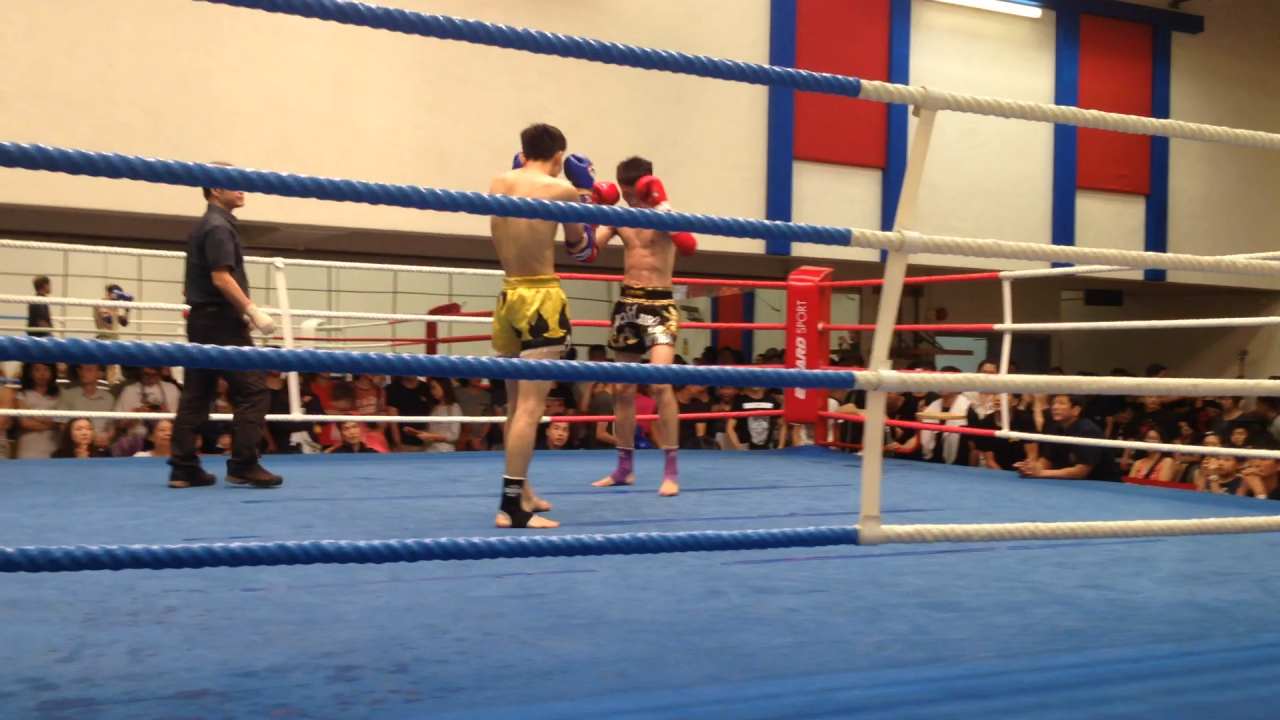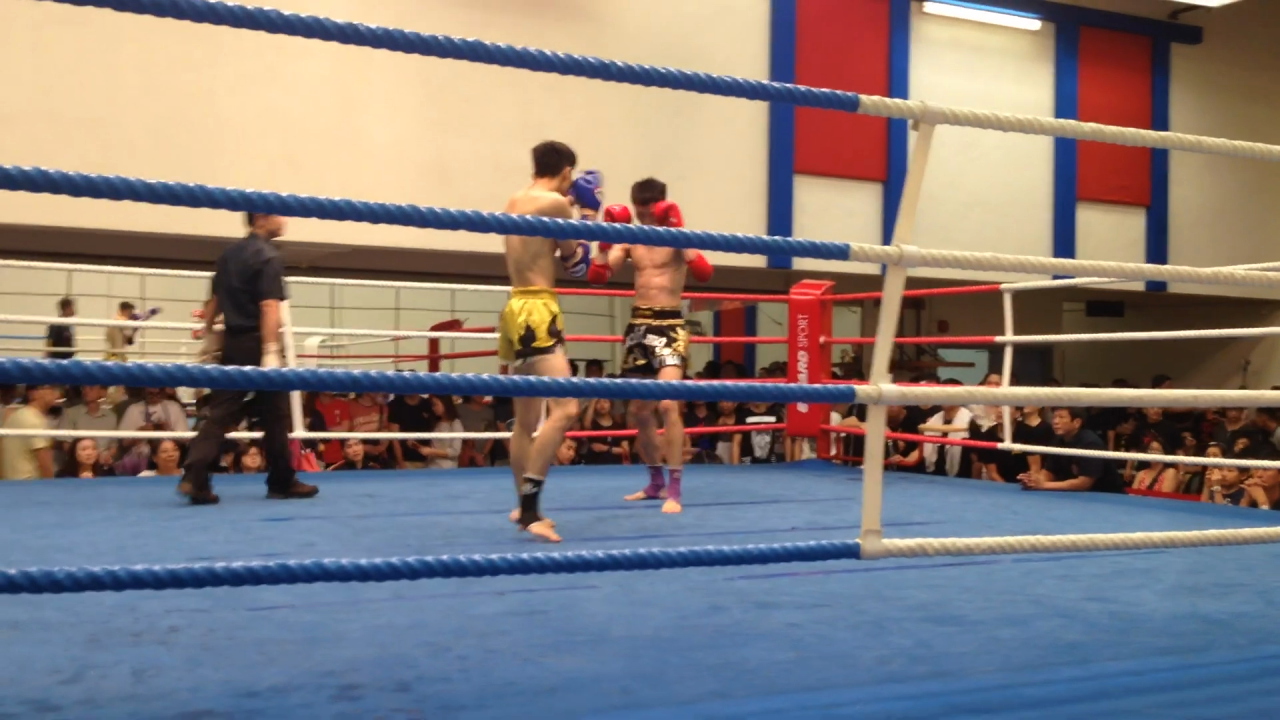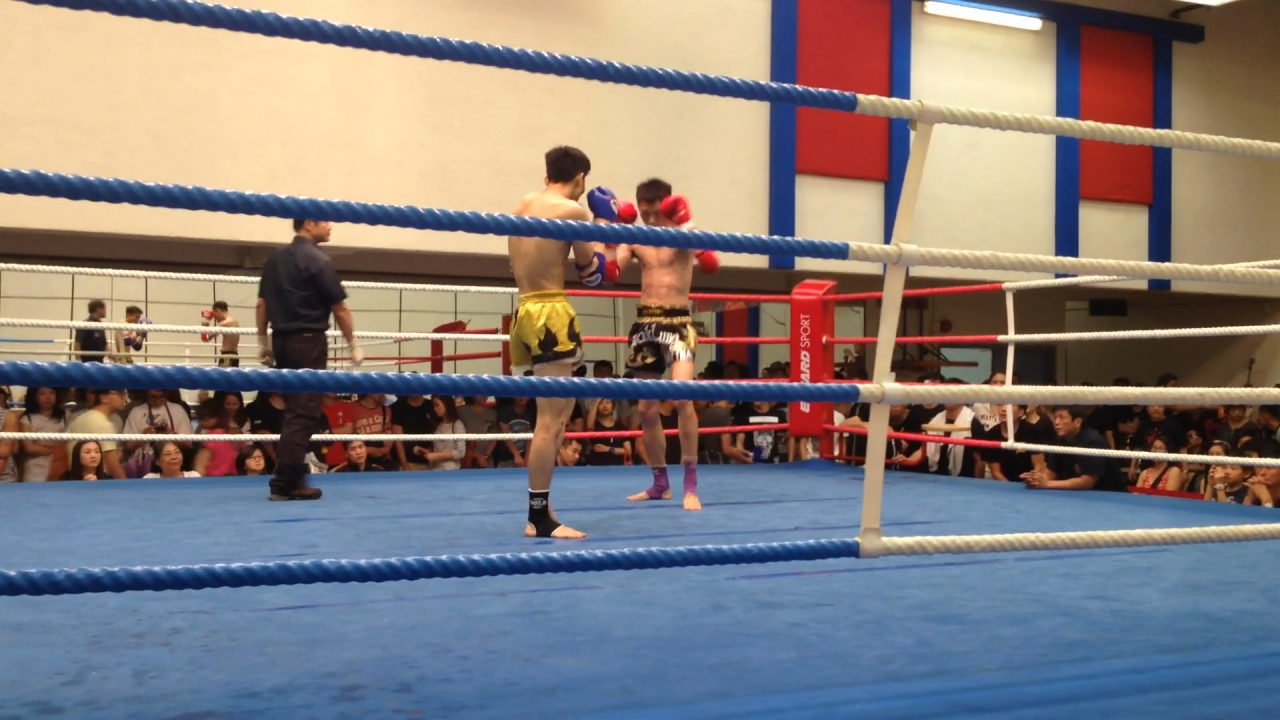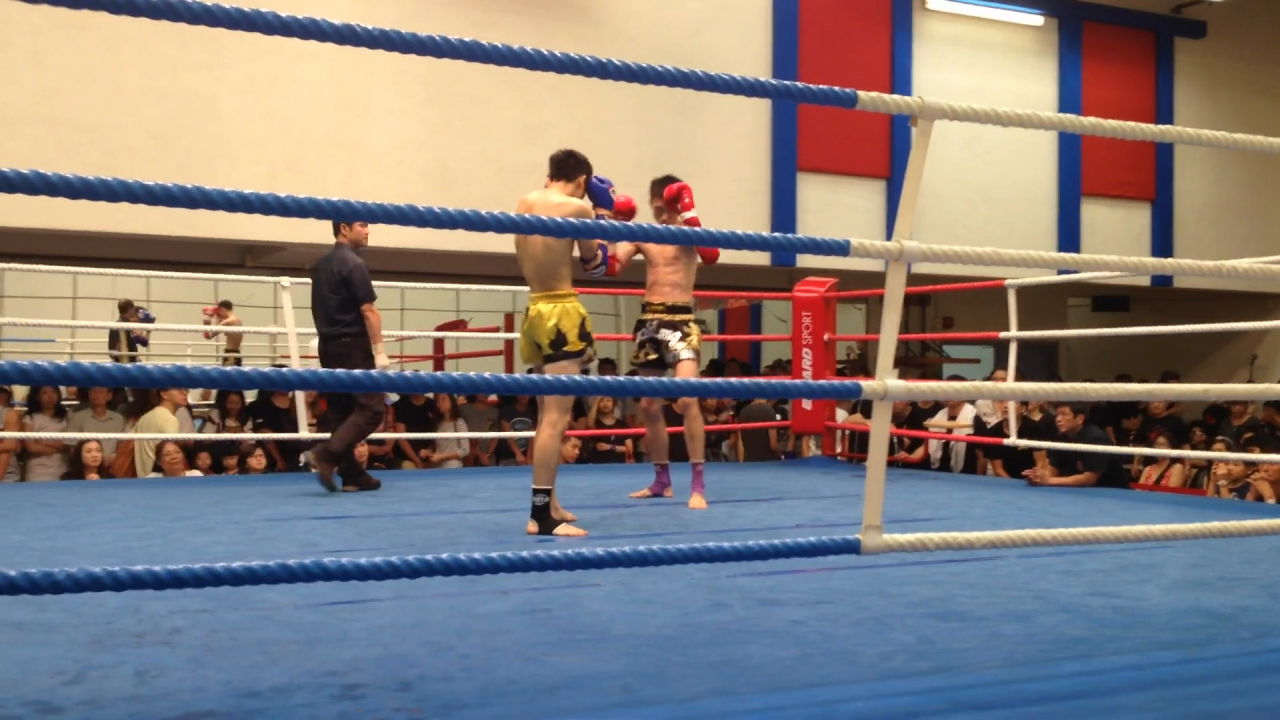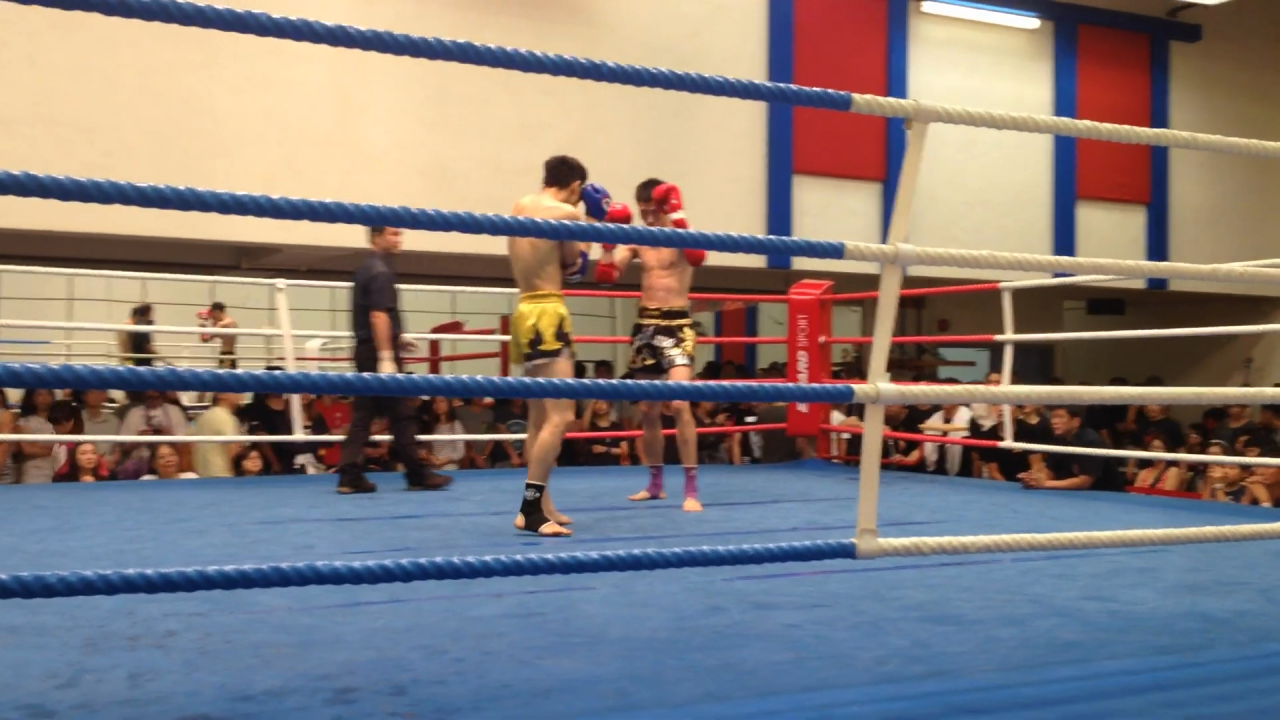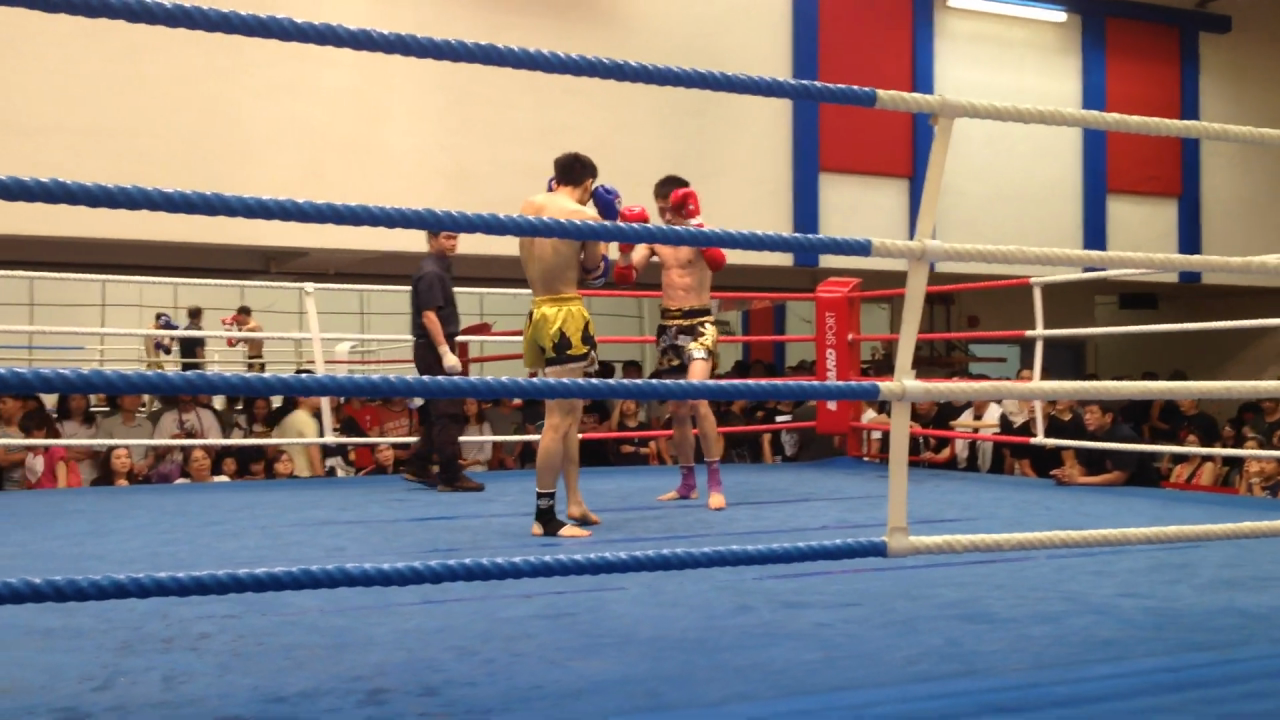
dt=0.4s
person 1, frame 1
left shoulder: (500, 183)
right shoulder: (561, 189)
right elbow: (582, 248)
right wrist: (583, 191)
left hip: (510, 296)
right hip: (541, 298)
left knee: (517, 405)
right knee: (530, 407)
left ankle: (521, 491)
right ankle: (511, 507)
person 1, frame 2
left shoulder: (516, 200)
right shoulder: (555, 203)
right elbow: (578, 264)
right wrist: (588, 212)
left hip: (517, 309)
right hip: (536, 311)
left knee: (525, 421)
right knee: (565, 409)
left ankle: (527, 506)
right ankle: (528, 502)
person 1, frame 3
left shoulder: (525, 203)
right shoulder: (573, 211)
right elbow: (593, 274)
left hip: (527, 312)
right hip: (551, 314)
left knee: (556, 414)
right knee: (550, 421)
left ankle: (539, 507)
right ankle: (538, 517)
person 1, frame 4
left shoulder: (526, 202)
right shoulder: (578, 208)
right elbow: (596, 265)
right wrist: (602, 212)
left hip: (536, 312)
right hip: (562, 313)
left knee: (547, 417)
right knee: (556, 419)
left ankle: (548, 504)
right ankle: (540, 515)
person 1, frame 5
left shoulder: (522, 206)
right shoulder: (566, 214)
right elbow: (574, 270)
right wrist: (593, 222)
left hip: (527, 312)
right hip: (546, 315)
left knee: (539, 419)
right knee: (561, 416)
left ankle: (543, 505)
right ankle: (530, 508)
person 1, frame 6
left shoulder: (530, 206)
right shoulder: (586, 217)
right elbow: (596, 274)
right wrist: (607, 224)
left hip: (540, 314)
right hip: (566, 317)
left knee: (569, 416)
right knee: (558, 421)
left ankle: (575, 504)
right ankle: (544, 515)
person 2, frame 1
left shoulder: (662, 214)
left elbow: (688, 247)
left wrist: (660, 204)
left hip: (659, 304)
right hip: (627, 304)
left knee: (660, 384)
right knee: (624, 390)
left ankle: (671, 470)
right ankle: (624, 468)
person 2, frame 2
right shoulder: (629, 241)
left elbow: (704, 273)
right elbow: (597, 276)
left wrist: (678, 231)
right wrist: (606, 237)
left hip: (668, 325)
right hip: (638, 325)
left knee: (667, 404)
right knee: (639, 411)
left ankle: (674, 490)
right ankle: (656, 482)
person 2, frame 3
right shoulder: (635, 241)
left elbow: (711, 265)
left wrist: (684, 225)
left hip: (676, 322)
right hip: (644, 324)
left knee: (682, 398)
right knee: (646, 410)
left ankle: (690, 484)
right ankle: (659, 483)
person 2, frame 4
left shoulder: (687, 231)
right shoulder: (642, 237)
left elbow: (711, 256)
right elbow: (610, 267)
left wrist: (688, 213)
right wrist: (617, 225)
left hip: (680, 320)
right hip: (648, 320)
left knee: (688, 399)
right knee: (650, 406)
left ankle: (698, 485)
right ankle: (661, 481)
person 2, frame 5
left shoulder: (679, 233)
right shoulder: (636, 241)
left elbow: (696, 258)
right elbow: (605, 275)
left wrist: (676, 215)
left hip: (676, 325)
right hip: (645, 325)
left knee: (679, 403)
right knee: (648, 409)
left ankle: (691, 489)
right ankle: (656, 483)
person 2, frame 6
left shoulder: (701, 233)
right shoulder: (654, 239)
left elbow: (717, 263)
right elbow: (624, 277)
left wrist: (694, 219)
right wrist: (627, 240)
left hip: (698, 323)
right hip: (668, 325)
left knee: (697, 398)
right knee: (677, 409)
left ankle: (715, 483)
right ankle: (687, 482)
person 3, frame 1
left shoulder: (208, 226)
right shoulder: (219, 227)
right elbow: (221, 278)
left wrist: (246, 307)
right wrist: (253, 311)
left hip: (201, 320)
right hip: (220, 320)
left knee: (196, 394)
right knee: (252, 389)
left ankle: (183, 468)
right ankle: (243, 465)
person 3, frame 2
left shoulder: (230, 254)
right shoulder: (268, 256)
left elbow: (215, 300)
right elbow: (270, 307)
left wrist: (209, 338)
right wrist: (271, 352)
left hip: (233, 342)
right hip: (255, 343)
left knee: (222, 412)
right knee: (275, 415)
left ankle: (195, 477)
right ankle: (282, 482)
person 3, frame 3
left shoulder: (276, 258)
right shoulder: (318, 261)
left elbow: (262, 303)
right elbow: (339, 309)
left wrist: (263, 342)
right wrist: (353, 345)
left hip: (282, 341)
right hip: (308, 342)
left knee: (294, 409)
right knee: (304, 413)
left ankle: (292, 472)
right ankle: (285, 483)
person 3, frame 4
left shoulder: (321, 265)
right shoulder: (353, 264)
right elbow: (368, 310)
right wrist: (380, 350)
left hip: (329, 345)
right hip: (351, 345)
left knee: (341, 410)
right knee: (371, 409)
left ankle: (352, 474)
right ankle: (328, 454)
person 3, frame 5
left shoulder: (365, 269)
right shoulder: (380, 272)
right elbow: (378, 317)
left wrist: (395, 341)
right wrist: (386, 358)
left hip: (364, 350)
right hip: (378, 352)
left knee: (363, 415)
right knee: (402, 415)
left ankle: (350, 475)
right ankle: (418, 475)
person 3, frame 6
left shoulder: (438, 270)
right shoulder: (431, 272)
right elbow: (428, 316)
right wrist: (446, 352)
left hip: (432, 349)
right hip: (434, 349)
left knee: (436, 411)
right knee: (448, 413)
left ankle: (418, 465)
right ankle: (450, 476)
